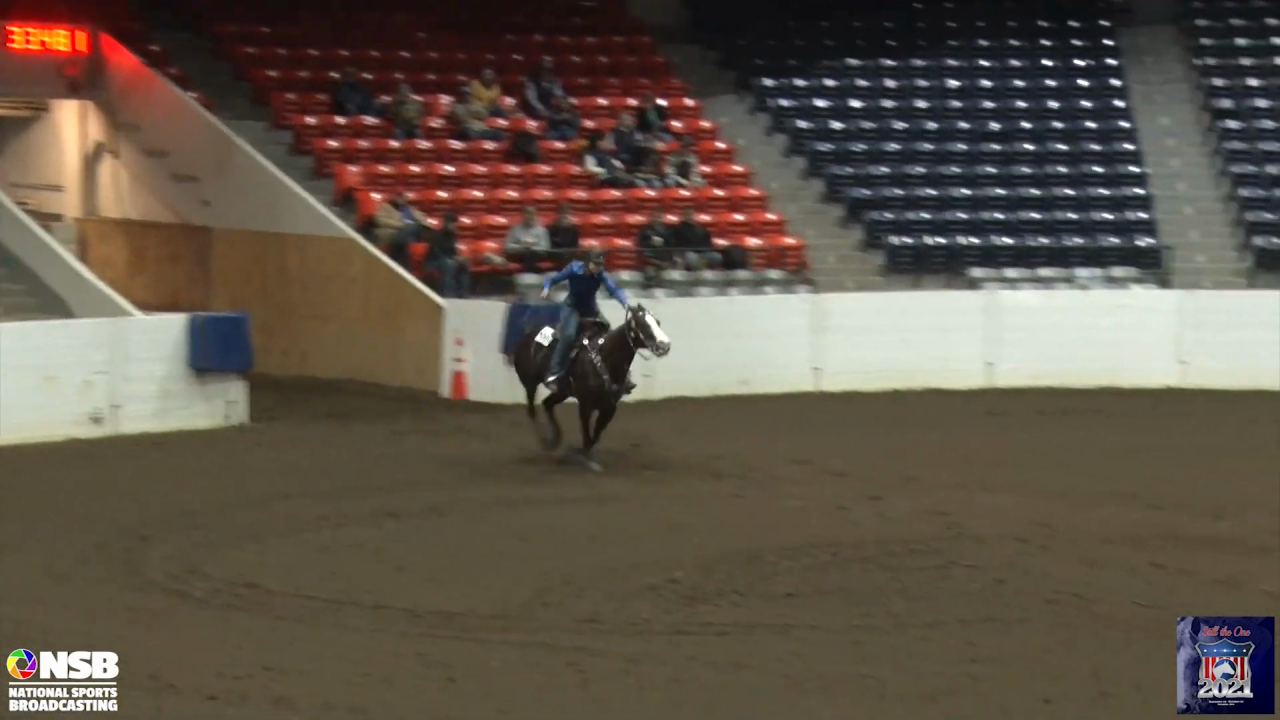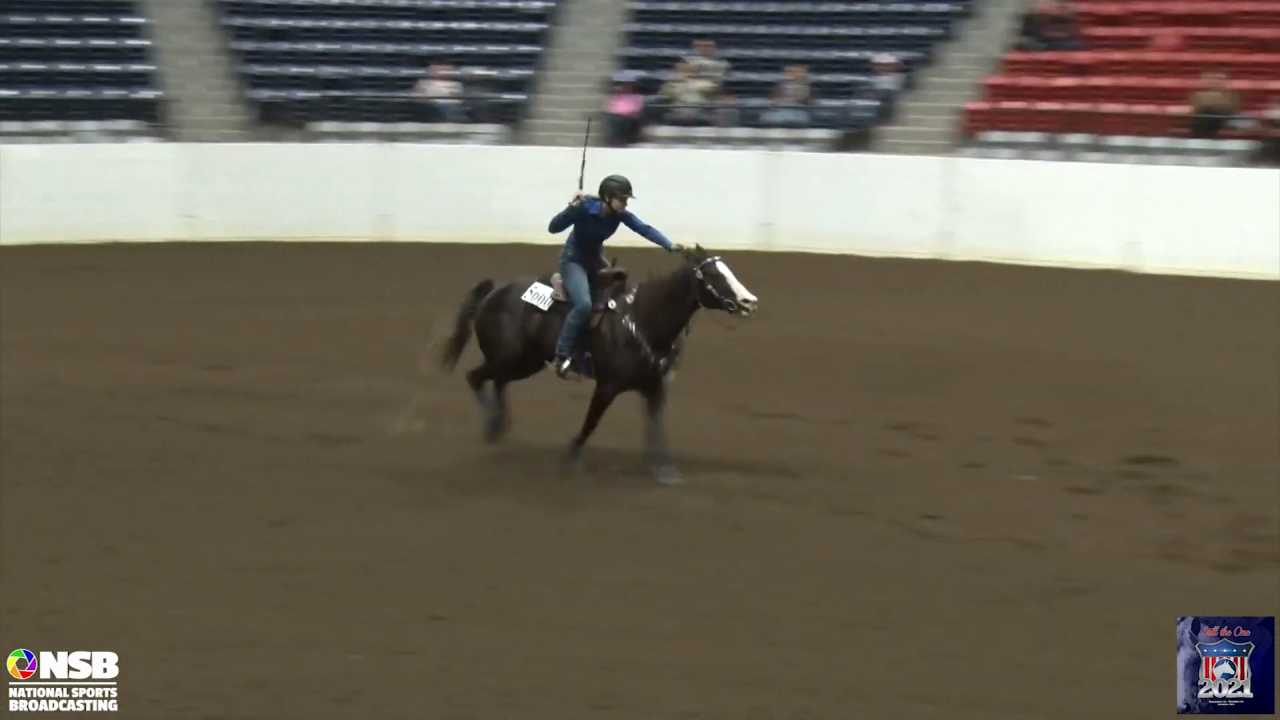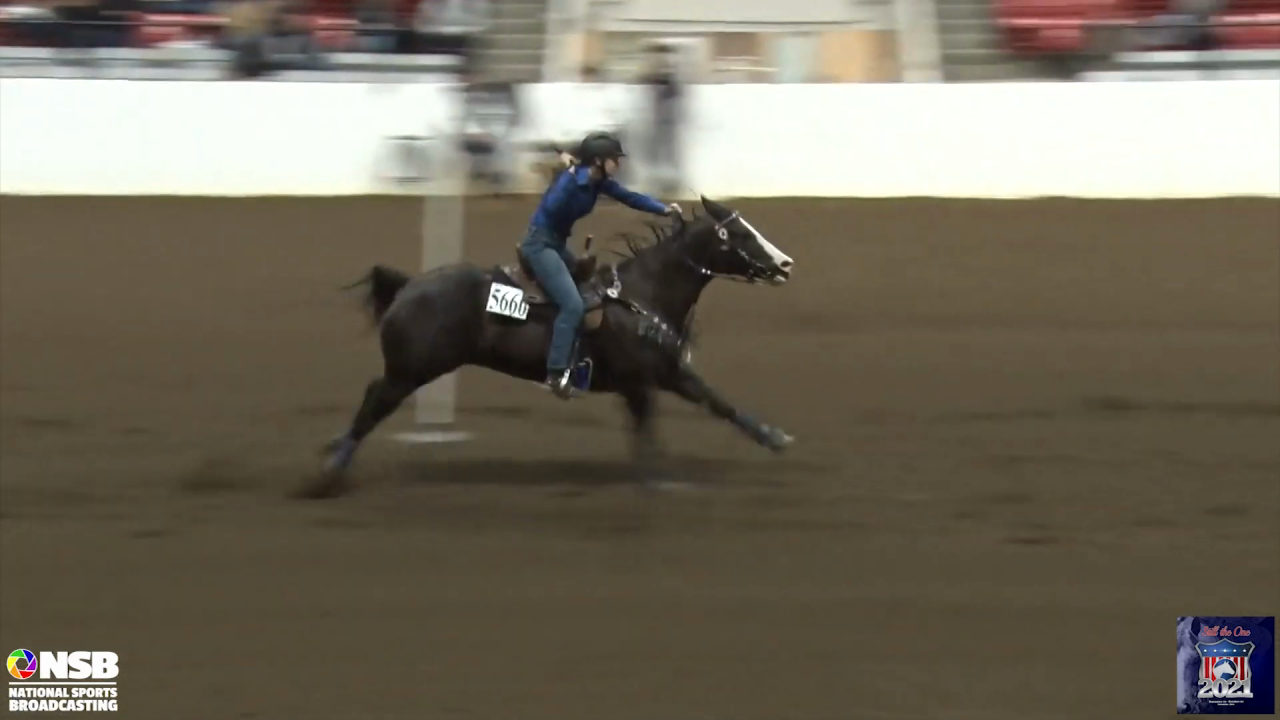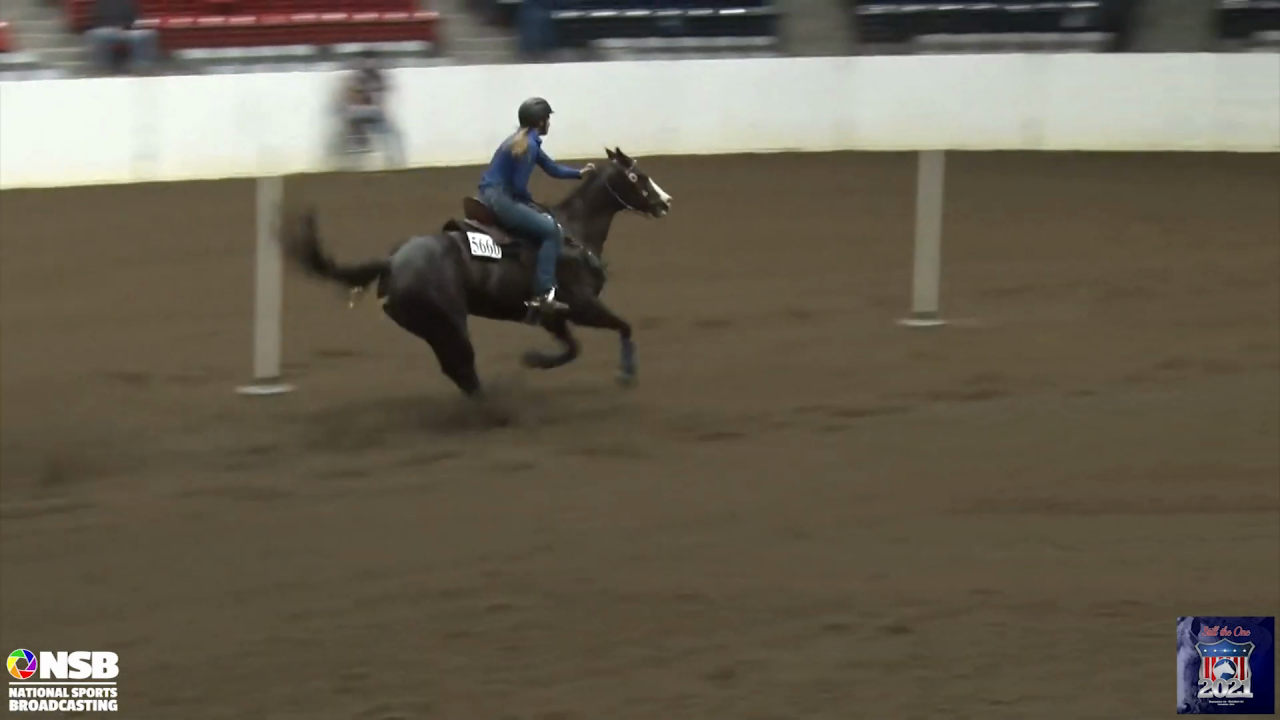
dt=1s
person 1, frame 1
left shoulder: (600, 276)
right shoulder: (574, 270)
left elbow: (613, 289)
right elbow: (551, 280)
left wrist: (625, 304)
right wrist: (546, 289)
left hip: (591, 310)
right hip: (572, 308)
right knee: (569, 335)
right ankle: (554, 373)
person 1, frame 2
left shoulder: (620, 214)
right shoulder: (585, 209)
left elbow: (645, 229)
right elbow: (554, 227)
left wrist: (670, 245)
right wrist: (571, 207)
left hip: (594, 260)
right hip: (573, 260)
right knee: (584, 304)
right ankle: (562, 357)
person 1, frame 3
left shoulder: (599, 182)
right shoulder: (570, 181)
left elbow: (631, 198)
right elbow: (549, 209)
left wrist: (664, 210)
right wrist: (568, 173)
left hip: (555, 245)
right hip: (540, 246)
right knee: (573, 305)
right ankle: (556, 372)
person 1, frame 4
left shoulder: (527, 141)
right shoulder: (529, 145)
left elbow: (551, 168)
right elbow: (519, 186)
left wrist: (579, 172)
right wrist: (528, 200)
left hip: (493, 199)
right hip: (499, 199)
right knee: (552, 232)
right ankle: (542, 294)
